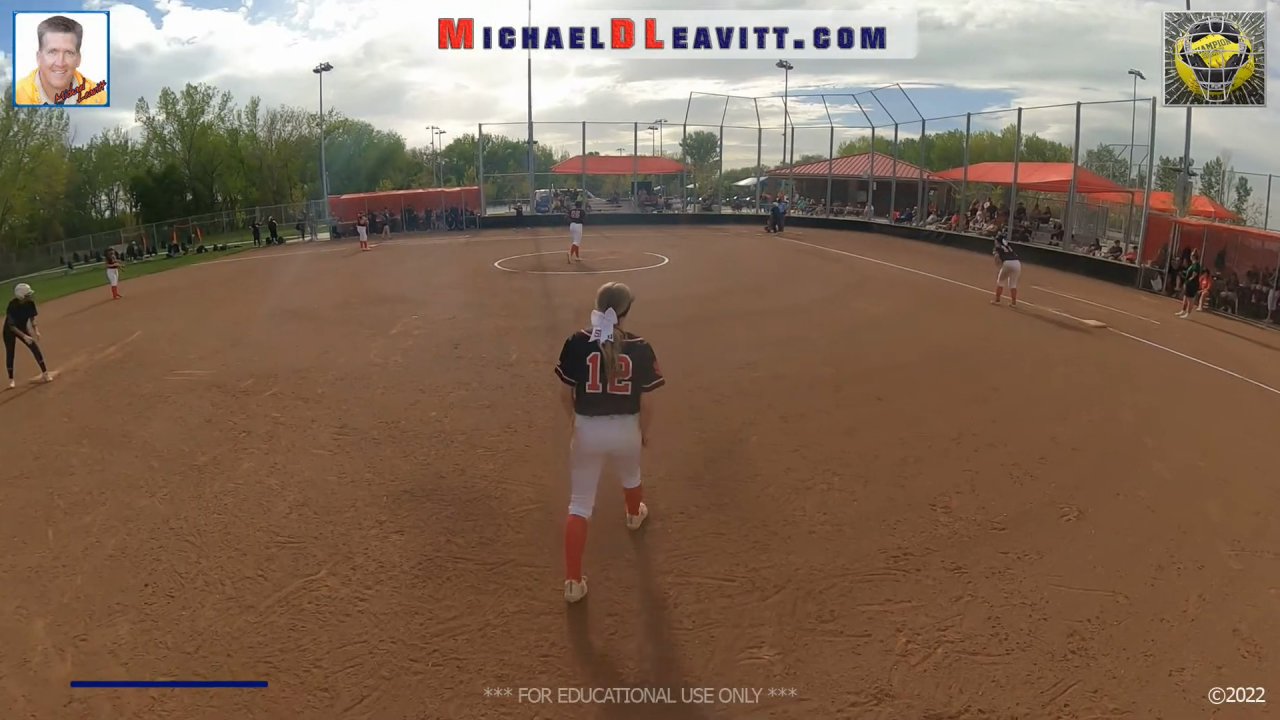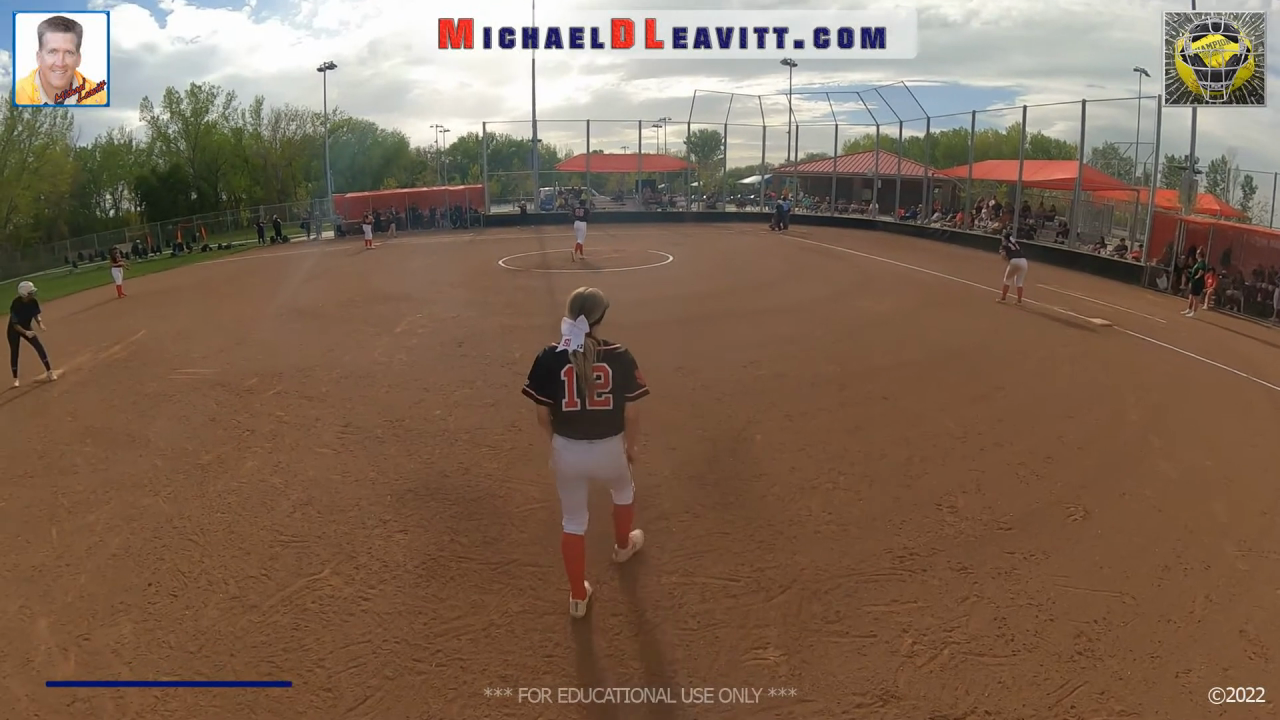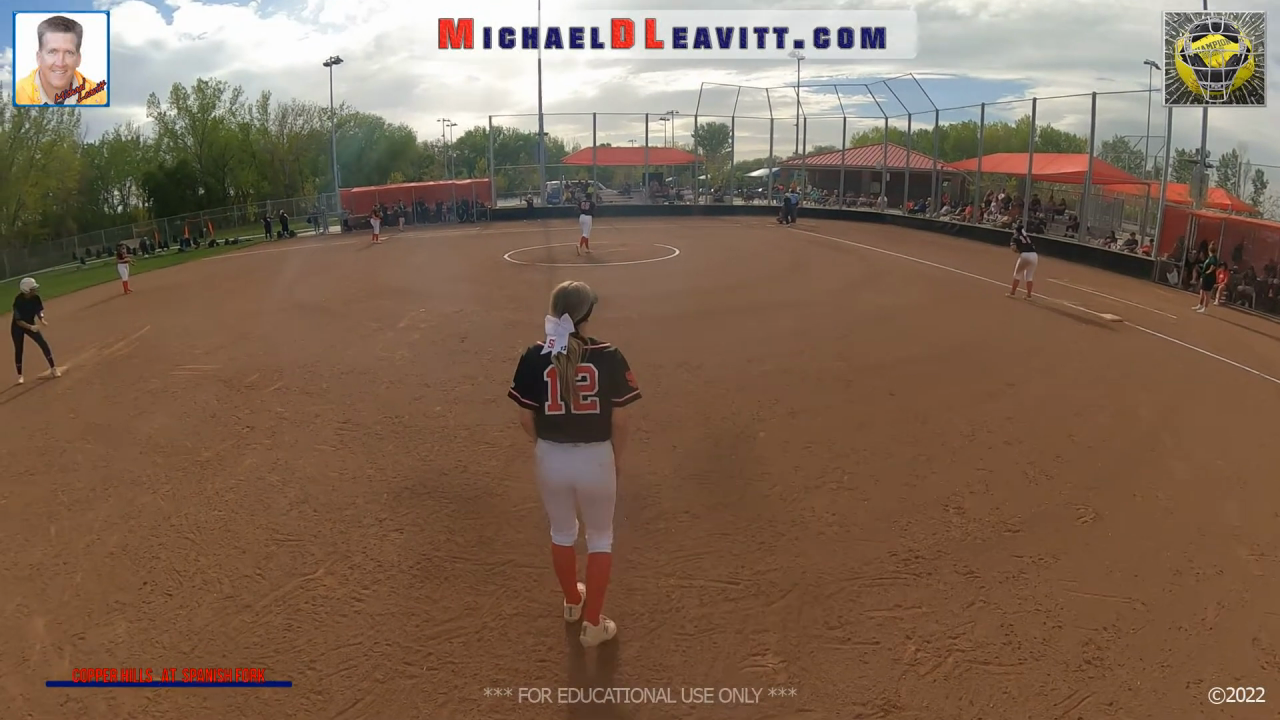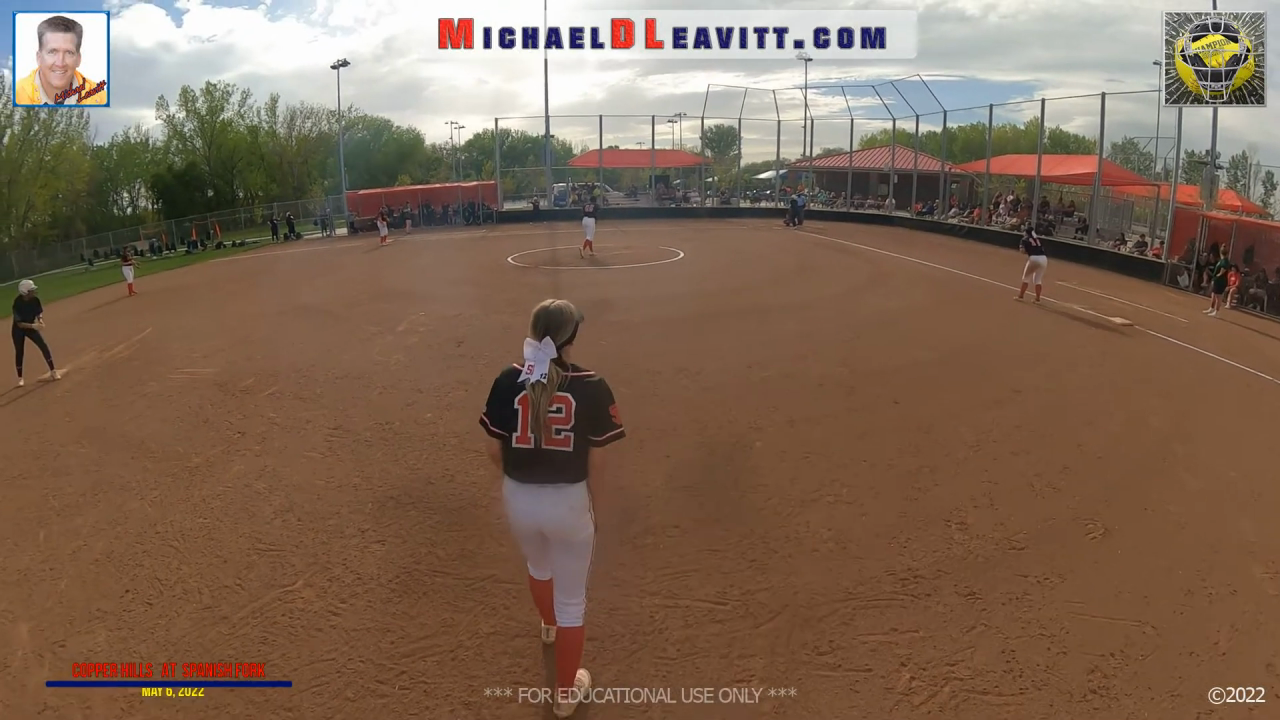
dt=0.3s
person 1, frame 1
left shoulder: (577, 343)
right shoulder: (640, 348)
left elbow: (566, 395)
right elbow: (646, 402)
right wrist: (644, 431)
left hip: (587, 429)
right hip: (626, 429)
left knee: (580, 505)
right knee: (630, 476)
right ankle: (634, 515)
person 1, frame 2
left shoulder: (549, 358)
right shoulder: (619, 357)
left elbow: (542, 414)
right elbow: (630, 414)
right wrist: (631, 446)
left hip: (566, 451)
right hip: (608, 448)
left knee: (573, 522)
right knee: (623, 490)
right ankle: (623, 545)
person 1, frame 3
left shoulder: (534, 357)
right shoulder: (608, 357)
left elbow: (526, 419)
right elbow: (619, 420)
right wrist: (617, 458)
left hip: (551, 459)
right hip: (595, 458)
left knee: (562, 532)
right knee: (600, 535)
left ankle: (572, 602)
right ankle: (593, 624)
person 1, frame 4
left shoulder: (508, 382)
right shoulder: (592, 387)
left elbow: (494, 450)
right elbow: (595, 461)
right wrist: (593, 503)
left hip: (518, 498)
right hip: (568, 501)
left knee: (538, 566)
right knee: (571, 600)
left ankle: (549, 625)
